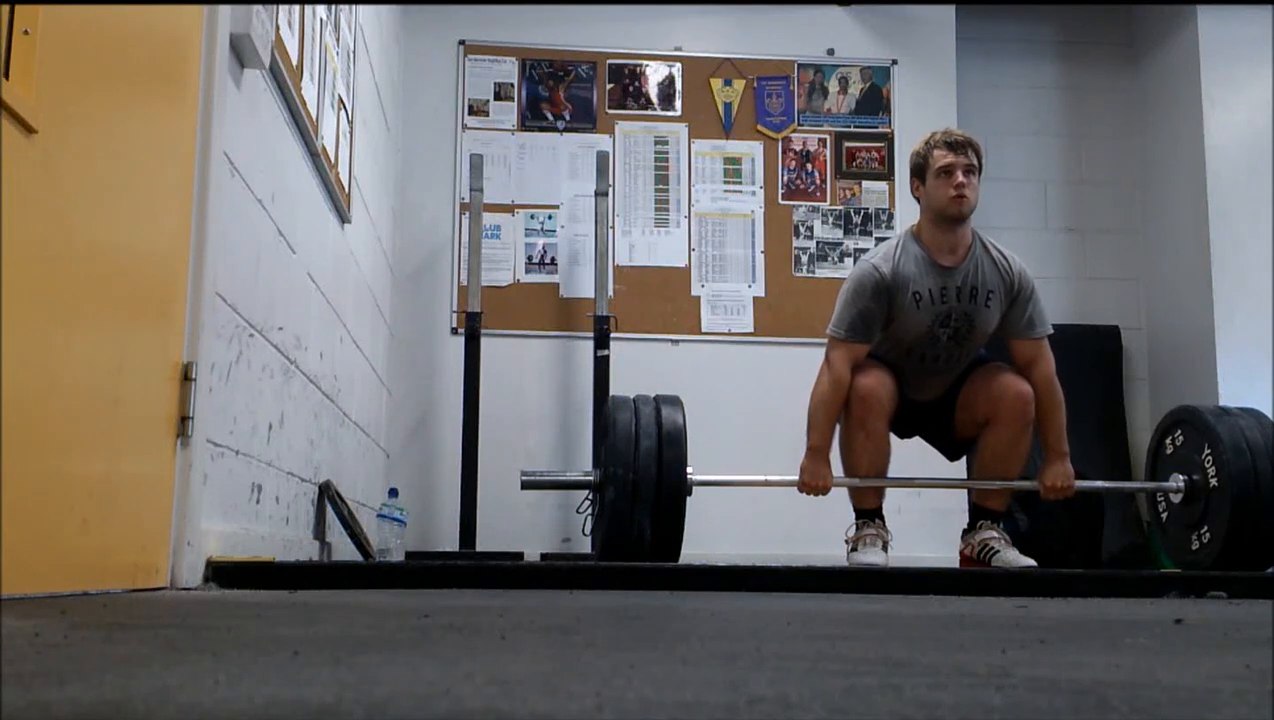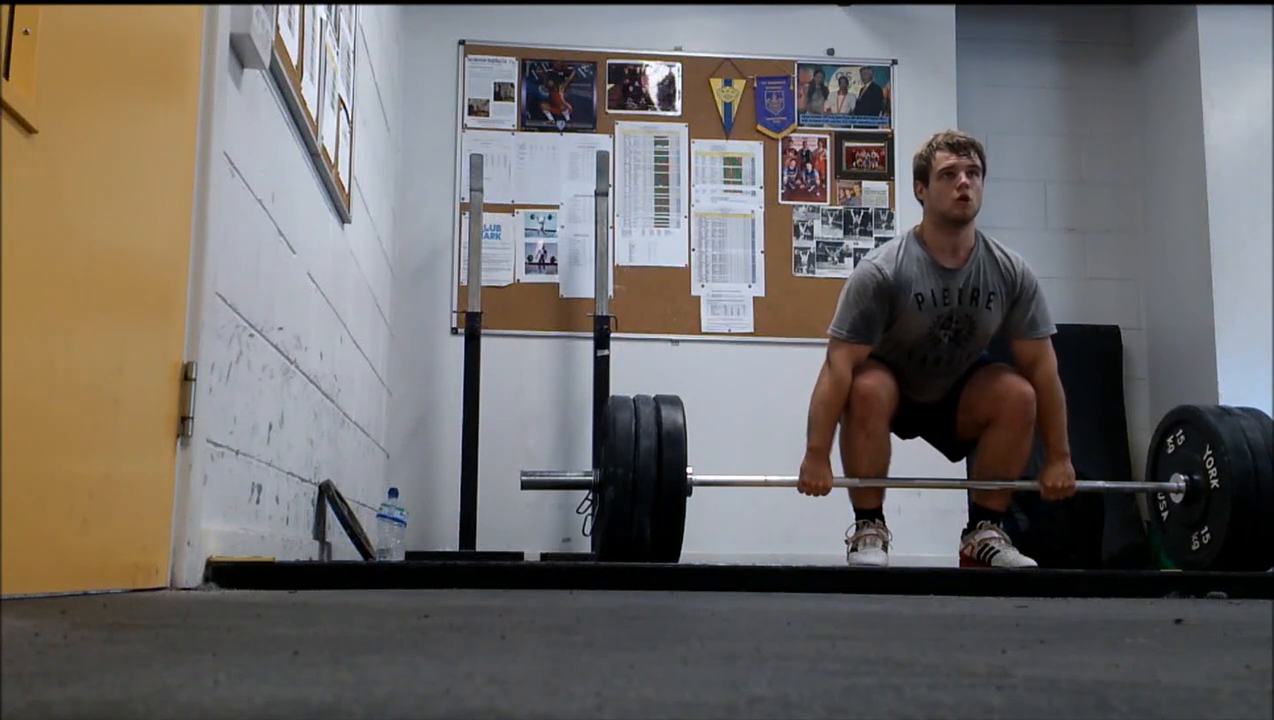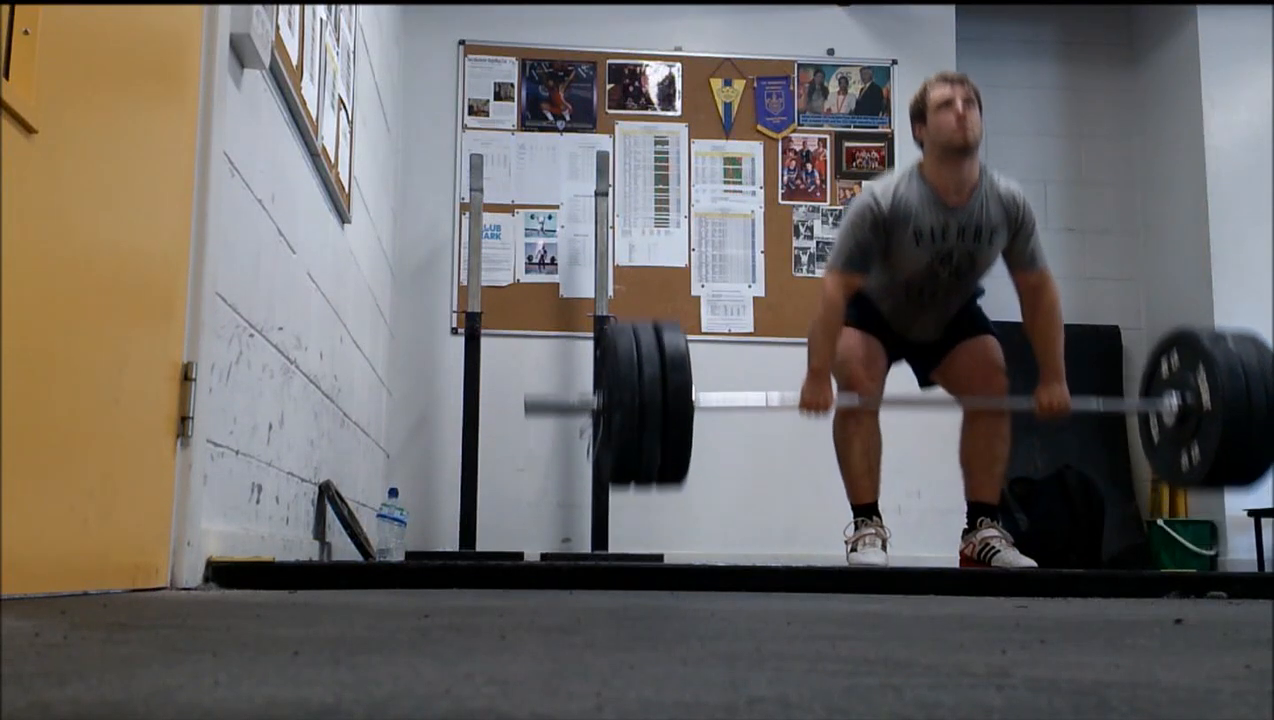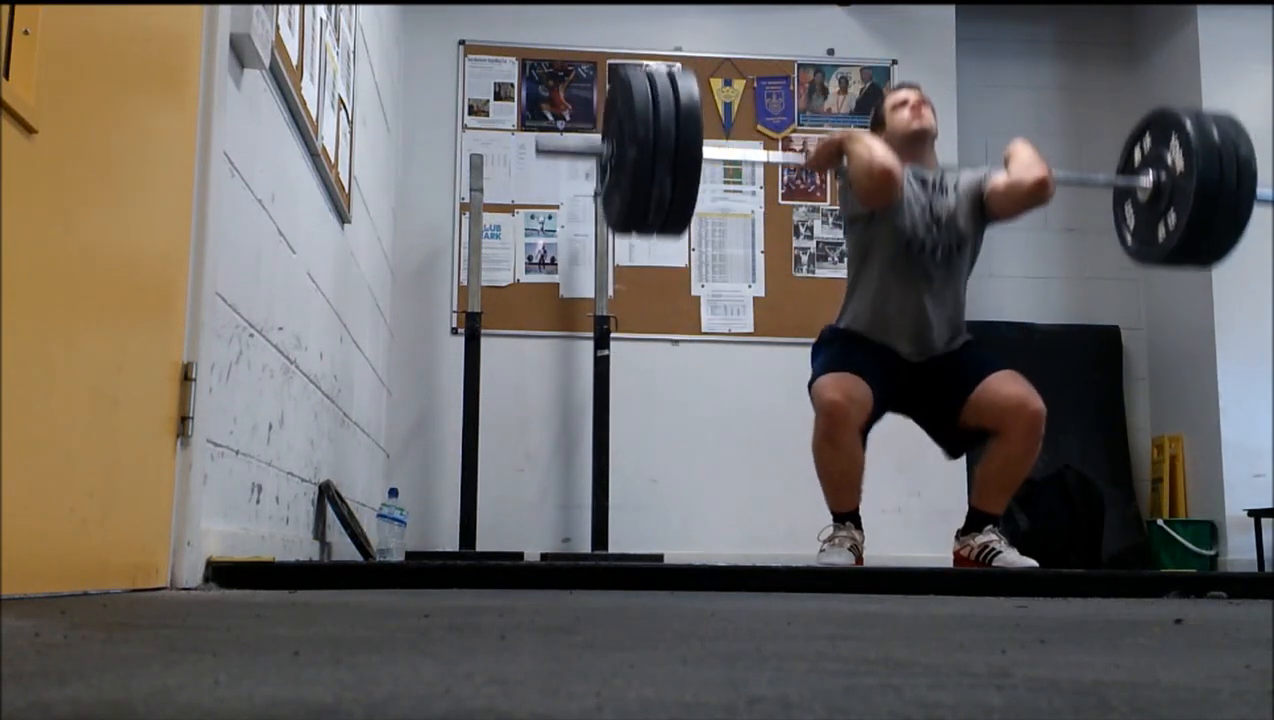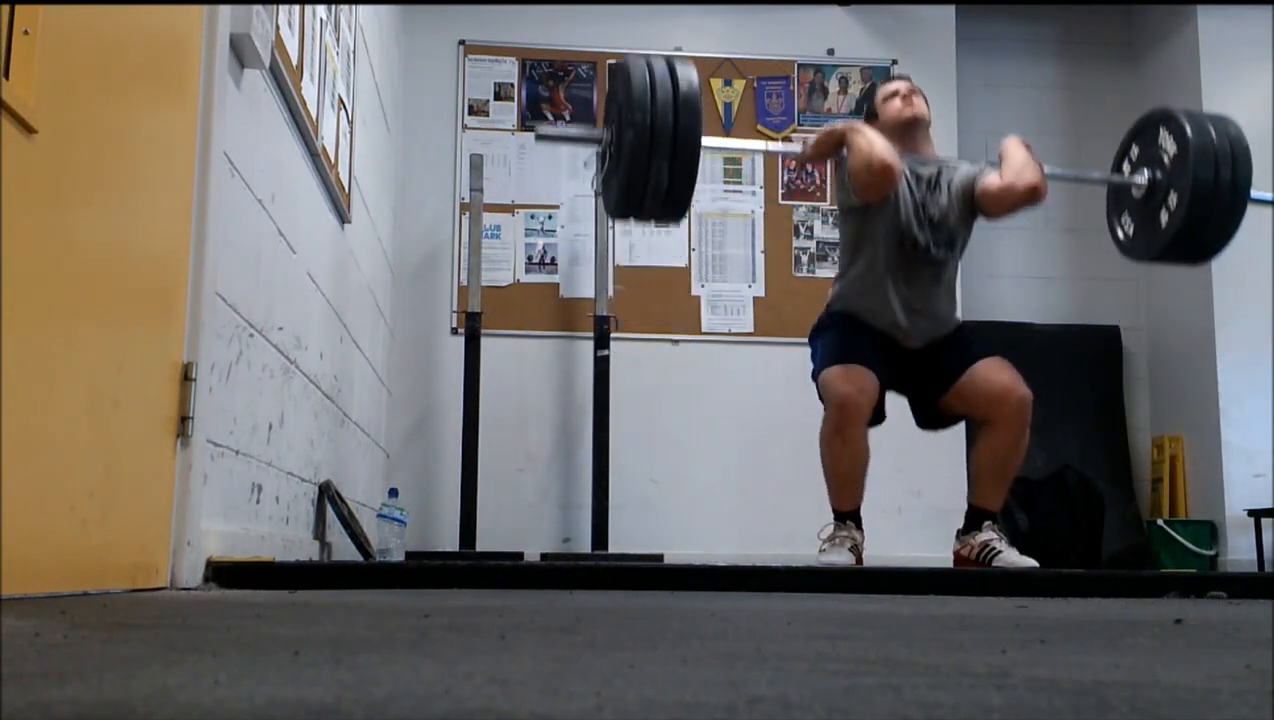
dt=1s
person 1, frame 1
left shoulder: (1007, 272)
right shoulder: (881, 269)
left elbow: (1038, 365)
right elbow: (838, 364)
left wrist: (1057, 457)
right wrist: (815, 456)
left hip: (954, 393)
right hip: (888, 388)
left knee: (1016, 394)
right knee: (866, 388)
left ankle: (983, 532)
right ankle: (868, 530)
person 1, frame 2
left shoulder: (1011, 272)
right shoulder: (883, 270)
left elbow: (1041, 366)
right elbow: (839, 365)
left wrist: (1058, 458)
right wrist: (816, 457)
left hip: (956, 393)
right hip: (890, 389)
left knee: (1018, 396)
right knee: (866, 390)
left ankle: (983, 532)
right ankle: (868, 530)
person 1, frame 3
left shoulder: (1008, 204)
right shoulder: (884, 201)
left elbow: (1038, 292)
right elbow: (836, 289)
left wrist: (1053, 379)
right wrist: (818, 377)
left hip: (949, 315)
right hip: (873, 311)
left knee: (991, 388)
right knee: (858, 384)
left ankle: (983, 532)
right ankle: (867, 529)
person 1, frame 4
left shoulder: (970, 188)
right shoulder: (868, 185)
left elbow: (1036, 183)
right elbow: (883, 170)
left wrist: (1019, 149)
right wrist: (849, 141)
left hip: (945, 351)
right hip: (867, 342)
left knee: (1025, 410)
right knee: (837, 403)
left ankle: (977, 534)
right ankle: (844, 532)
person 1, frame 5
left shoulder: (963, 179)
right shoulder: (863, 167)
left elbow: (1026, 188)
right elbow: (883, 167)
left wrist: (1012, 145)
right wrist: (845, 133)
left hip: (935, 334)
right hip: (859, 326)
left knee: (1011, 398)
right knee: (847, 399)
left ankle: (977, 534)
right ankle: (845, 532)
